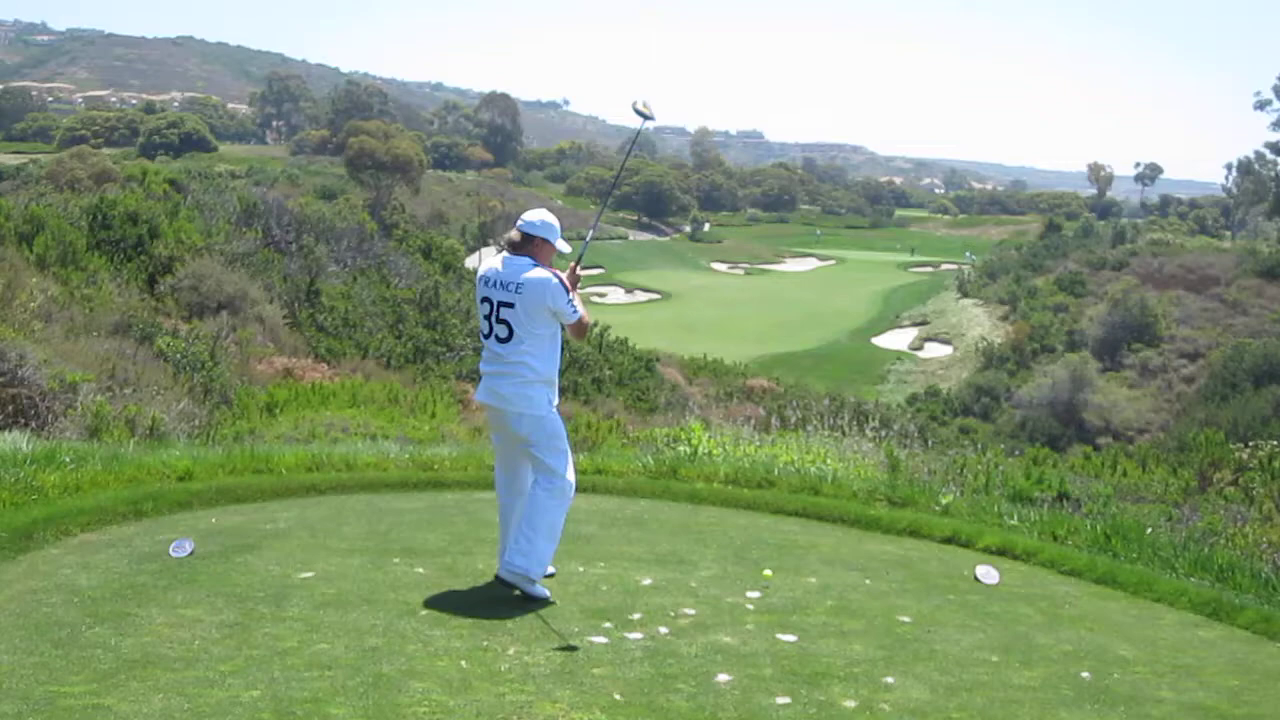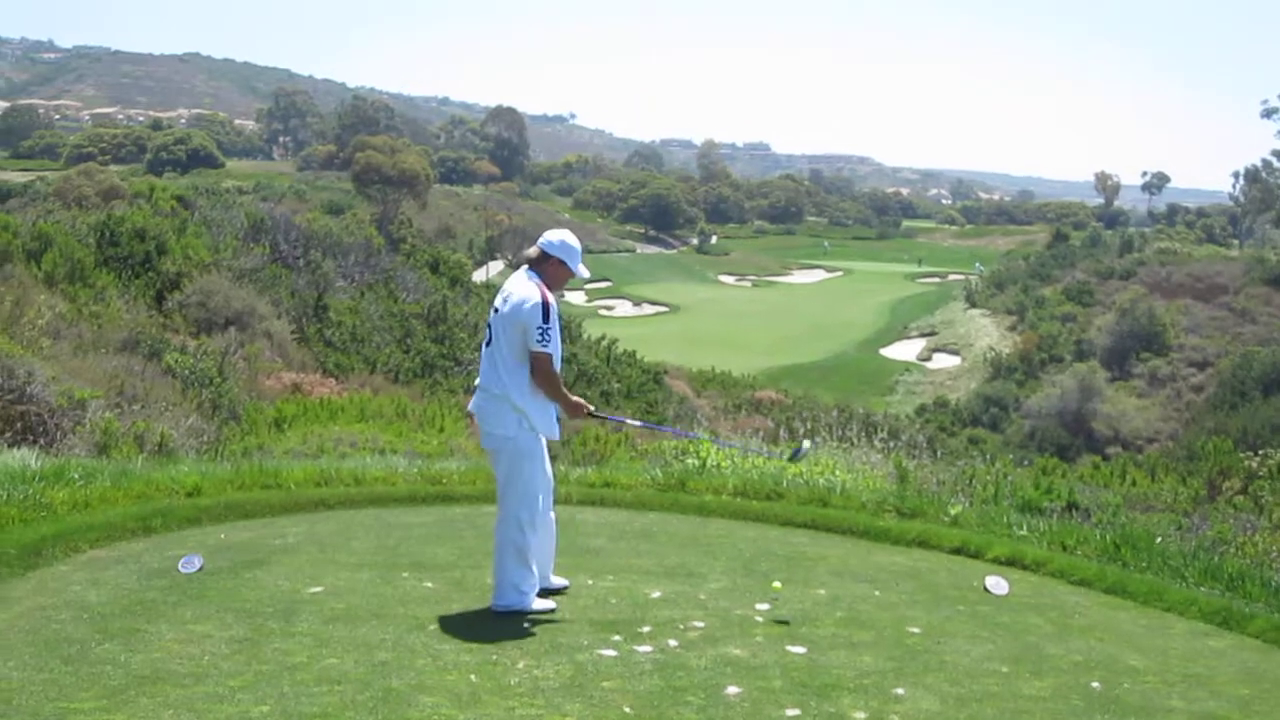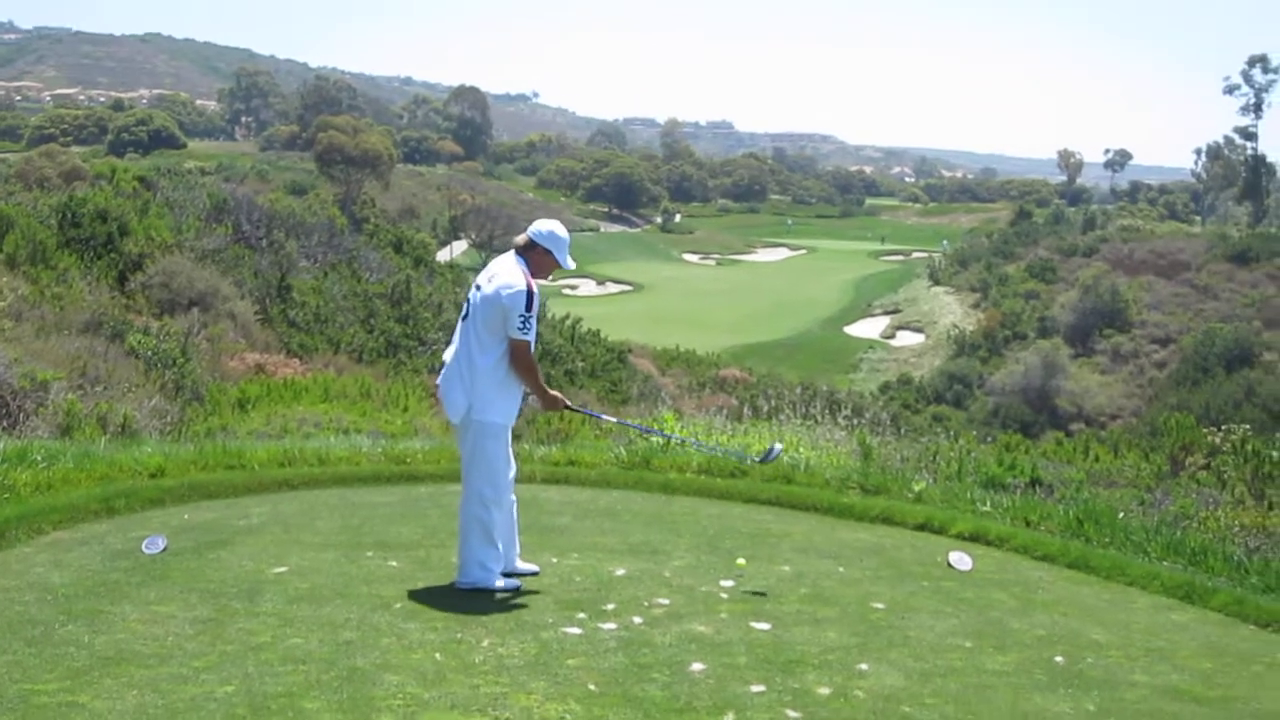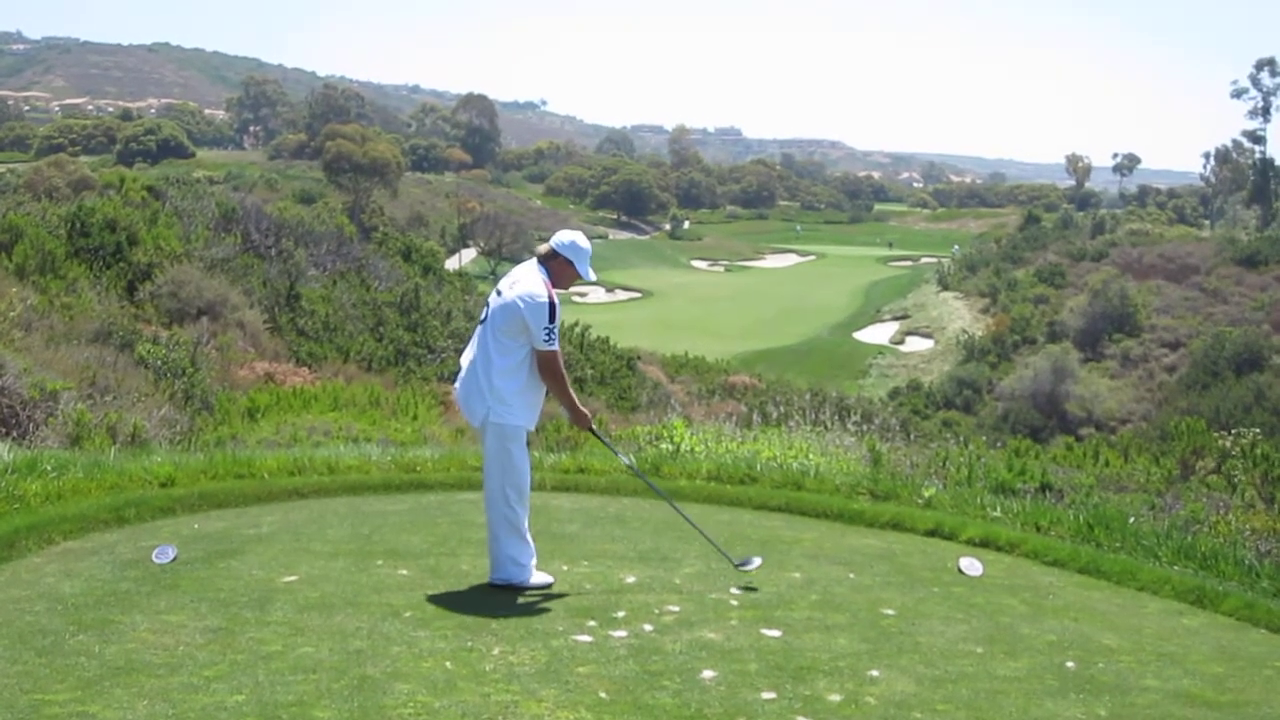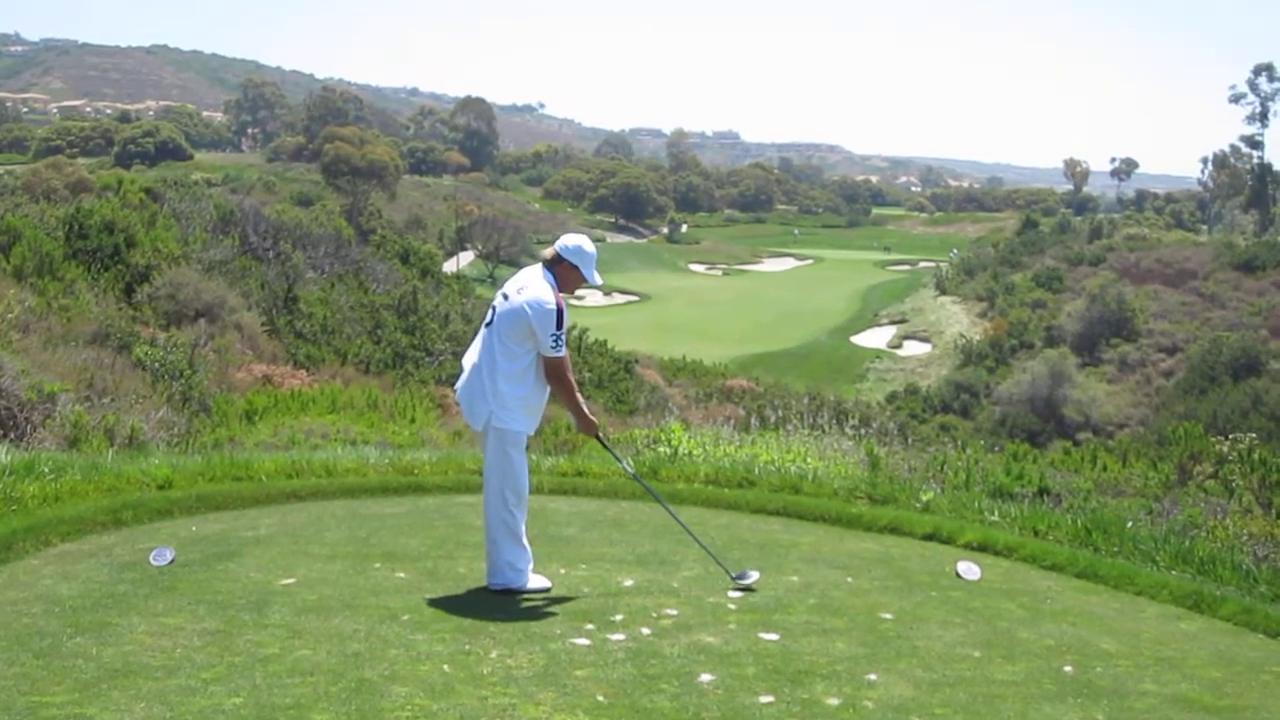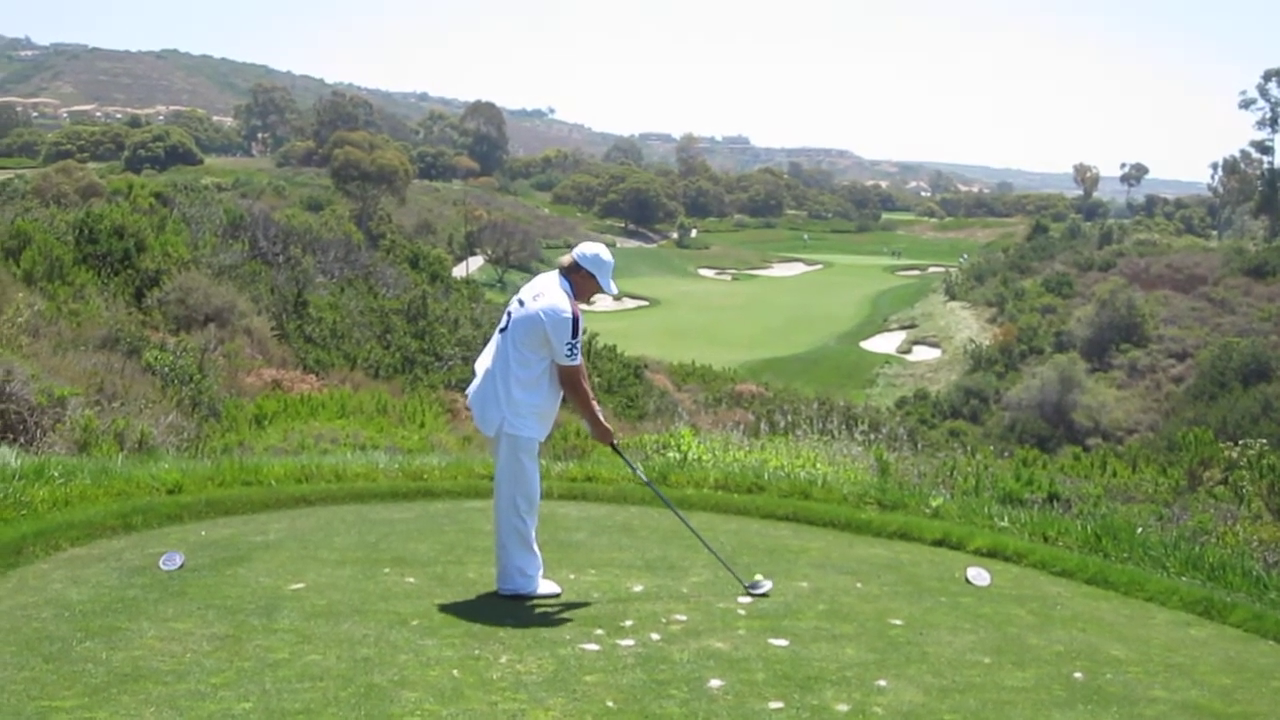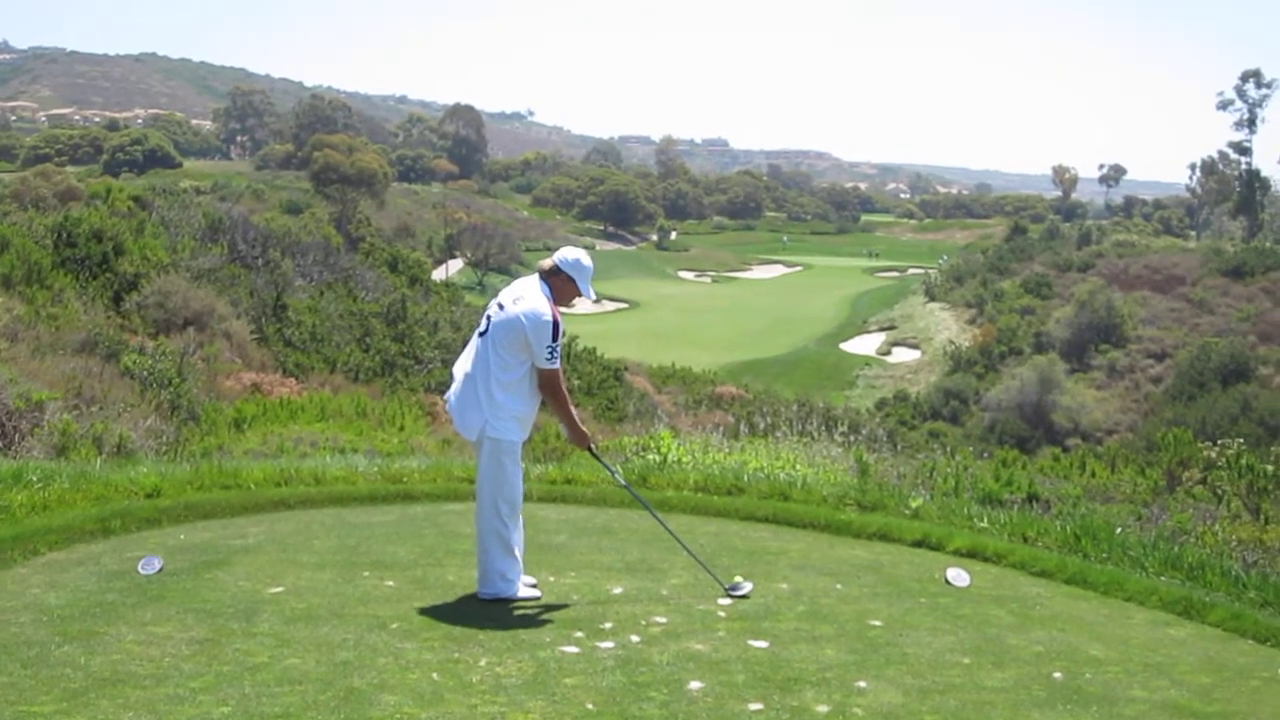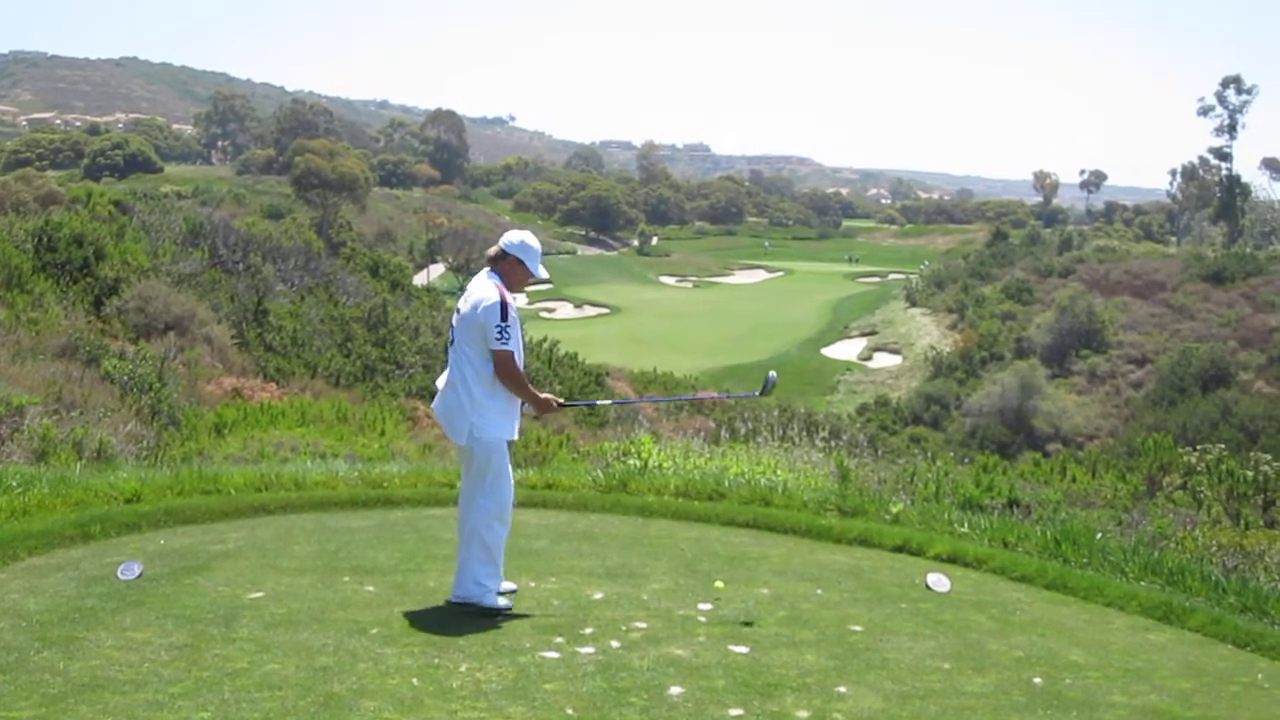
dt=0.5s
person 1, frame 1
left shoulder: (486, 270)
right shoulder: (546, 281)
right elbow: (580, 328)
right wrist: (571, 290)
left hip: (496, 392)
right hip: (529, 398)
left knee: (514, 479)
right knee: (556, 479)
left ankle: (519, 559)
right ankle: (520, 564)
person 1, frame 2
left shoulder: (519, 283)
right shoulder: (539, 299)
right elbow: (542, 372)
left wrist: (559, 401)
right wrist: (568, 403)
left hip: (513, 409)
right hip: (514, 416)
left knee: (538, 493)
right knee: (520, 504)
left ankle: (536, 574)
right ankle: (513, 594)
person 1, frame 3
left shoulder: (502, 265)
right shoulder: (521, 287)
right elbow: (520, 357)
left wrist: (533, 390)
right wrist: (544, 395)
left hip: (479, 389)
right hip: (481, 396)
left knee: (500, 479)
right knee: (485, 484)
left ankle: (503, 558)
right ankle: (477, 572)
person 1, frame 4
left shoulder: (525, 273)
right shoulder: (541, 297)
left elbow: (549, 354)
right elbow: (548, 367)
left wrist: (569, 398)
right wrist: (574, 410)
left hip: (495, 392)
right hip: (499, 399)
left knee: (511, 484)
right knee: (509, 486)
left ankle: (514, 563)
right ankle: (512, 568)
person 1, frame 5
left shoulder: (529, 277)
right shoulder: (547, 303)
left elbow: (557, 357)
right elbow: (555, 373)
left wrist: (577, 398)
right wrist: (580, 415)
left hip: (493, 393)
right hip: (501, 402)
left knee: (507, 489)
right knee: (508, 491)
left ankle: (510, 567)
right ankle: (510, 574)
person 1, frame 6
left shoulder: (545, 283)
right shoulder: (563, 311)
left elbow: (574, 364)
right elbow: (571, 380)
left wrist: (593, 405)
right wrist: (596, 423)
left hip: (504, 398)
right hip: (514, 408)
left knee: (517, 494)
right knee: (519, 496)
left ankle: (520, 571)
right ankle: (519, 580)
person 1, frame 7
left shoulder: (523, 287)
right shoulder: (544, 316)
left elbow: (550, 371)
right elbow: (549, 384)
left wrist: (568, 412)
right wrist: (574, 428)
left hip: (487, 401)
right hip: (494, 410)
left knee: (501, 493)
right knee: (501, 497)
left ankle: (504, 570)
right ankle: (499, 582)
person 1, frame 8
left shoulder: (481, 286)
right shoulder: (496, 300)
right elbow: (506, 369)
left wrist: (526, 397)
right wrist: (535, 399)
left hip: (470, 408)
right hip: (481, 414)
left knee: (479, 496)
right knee: (494, 499)
left ankle: (479, 578)
right ankle: (475, 586)
